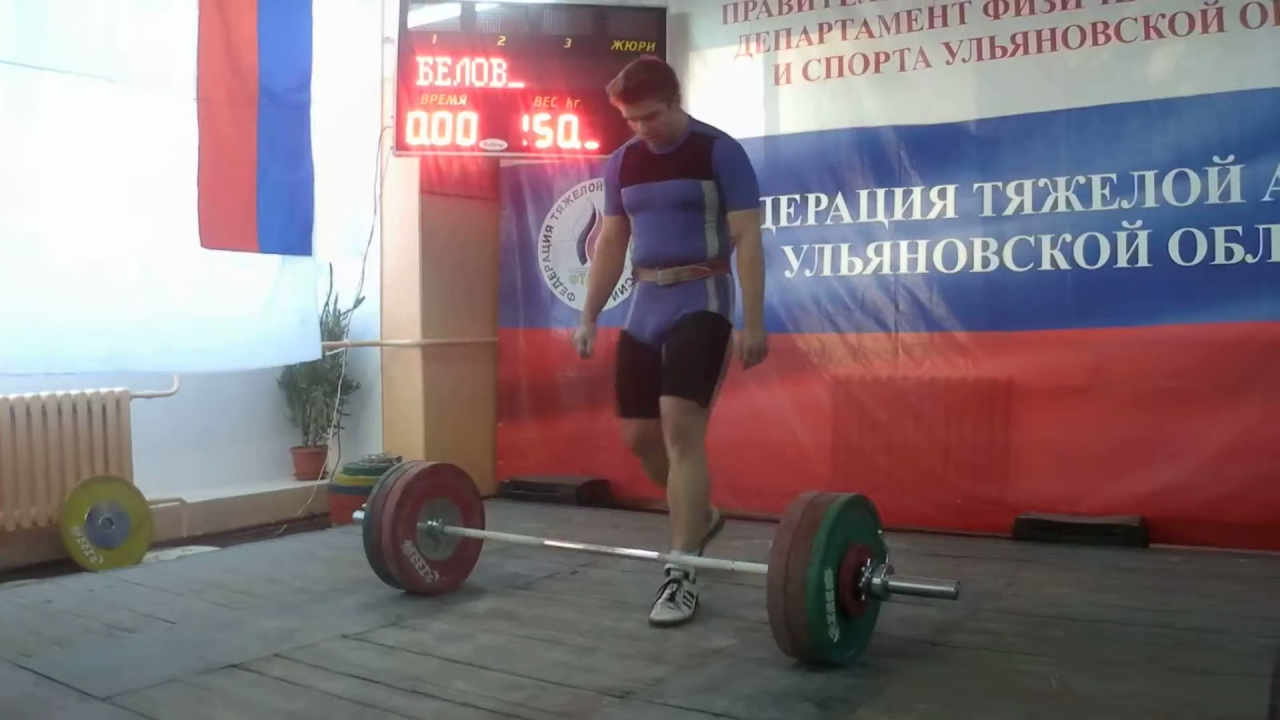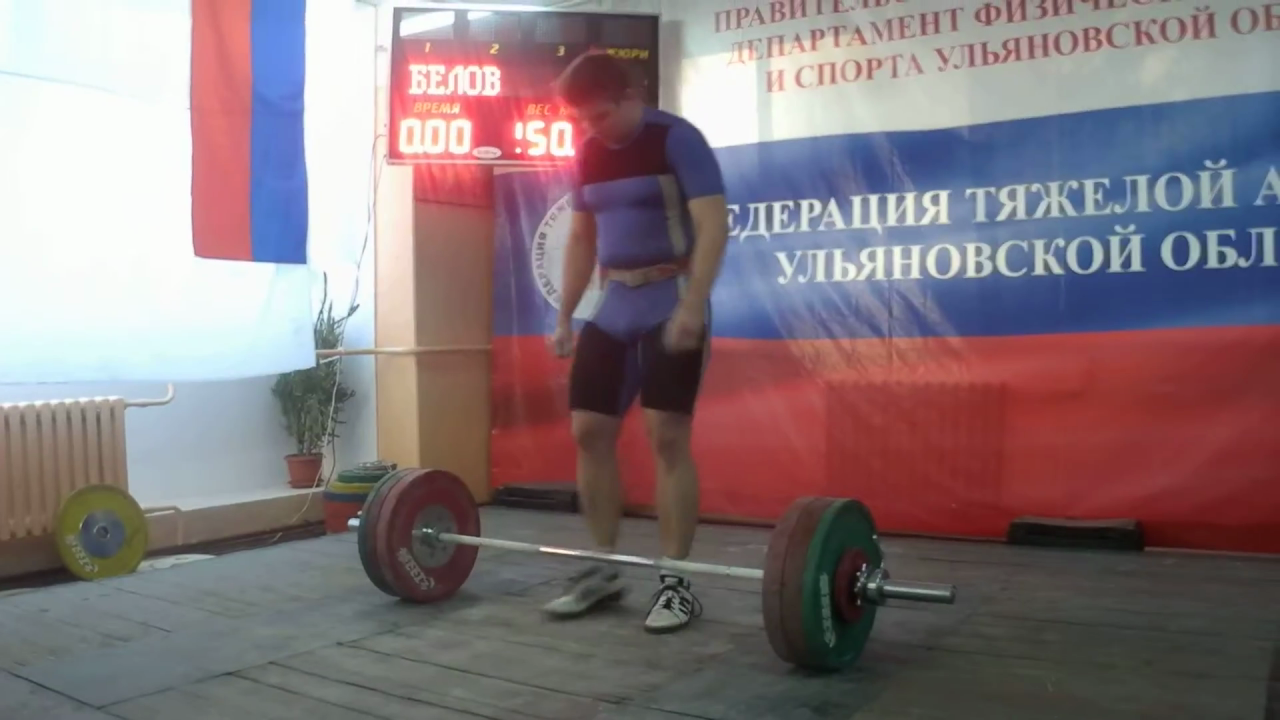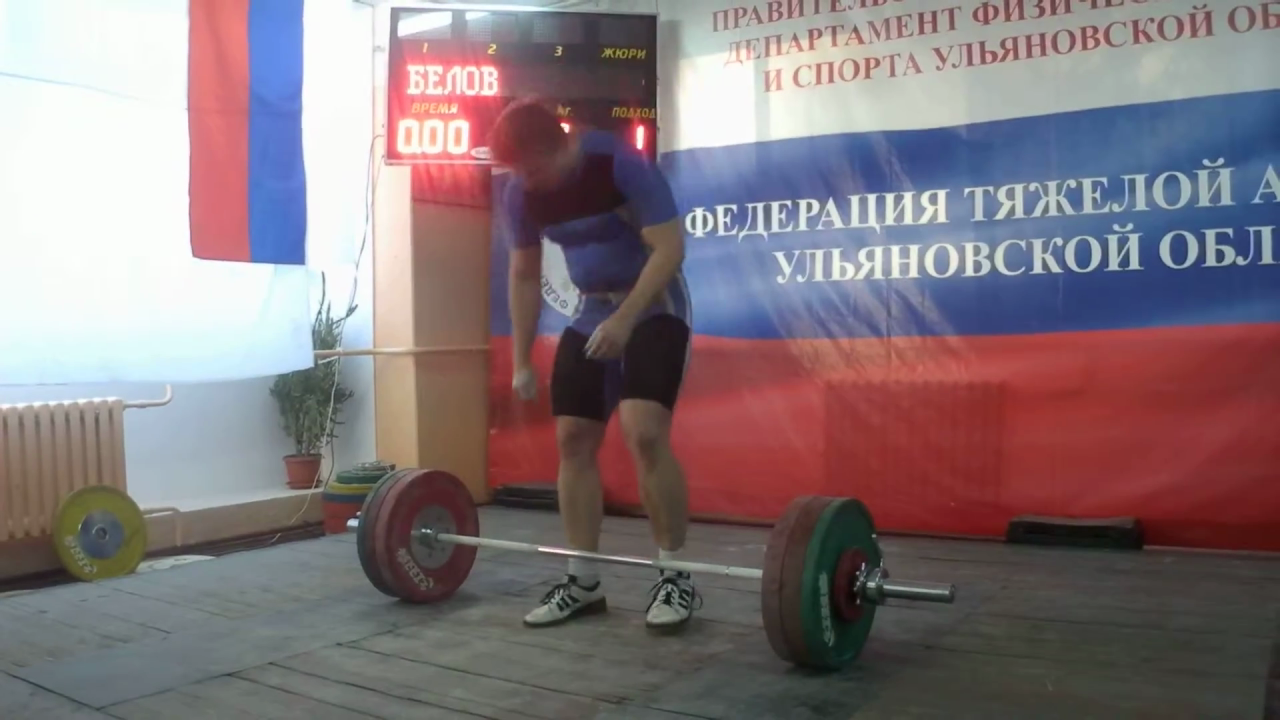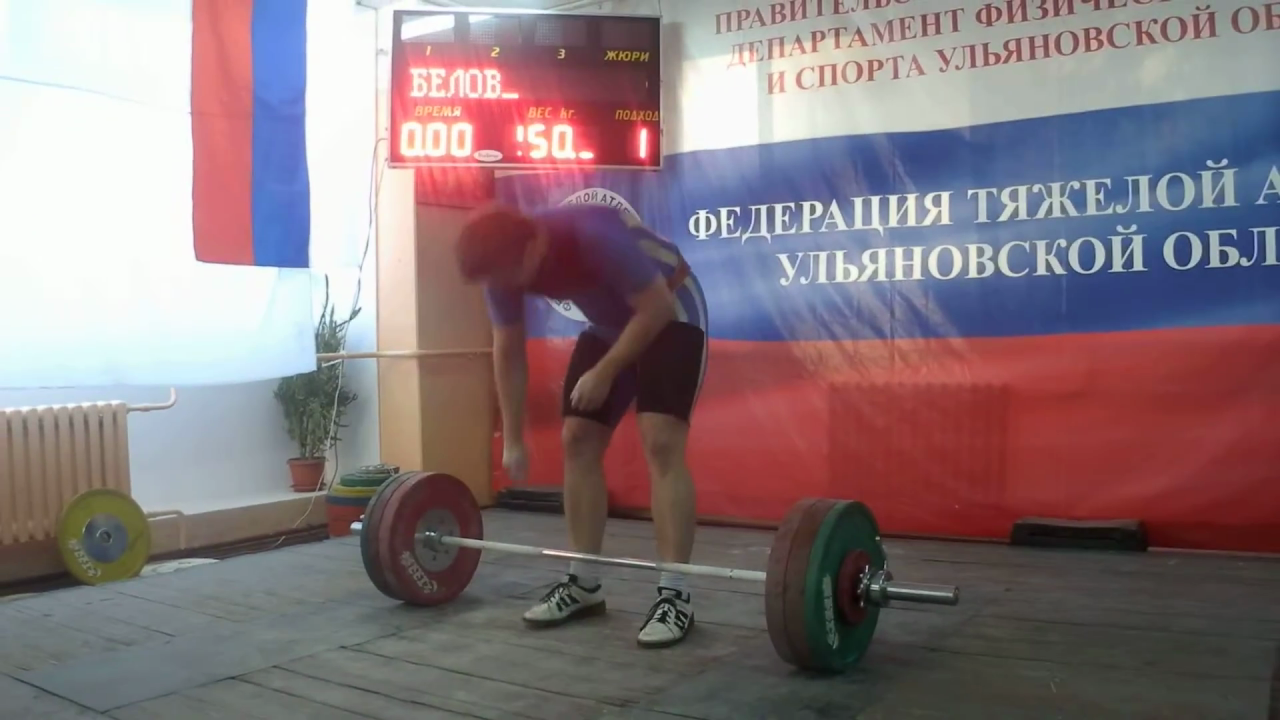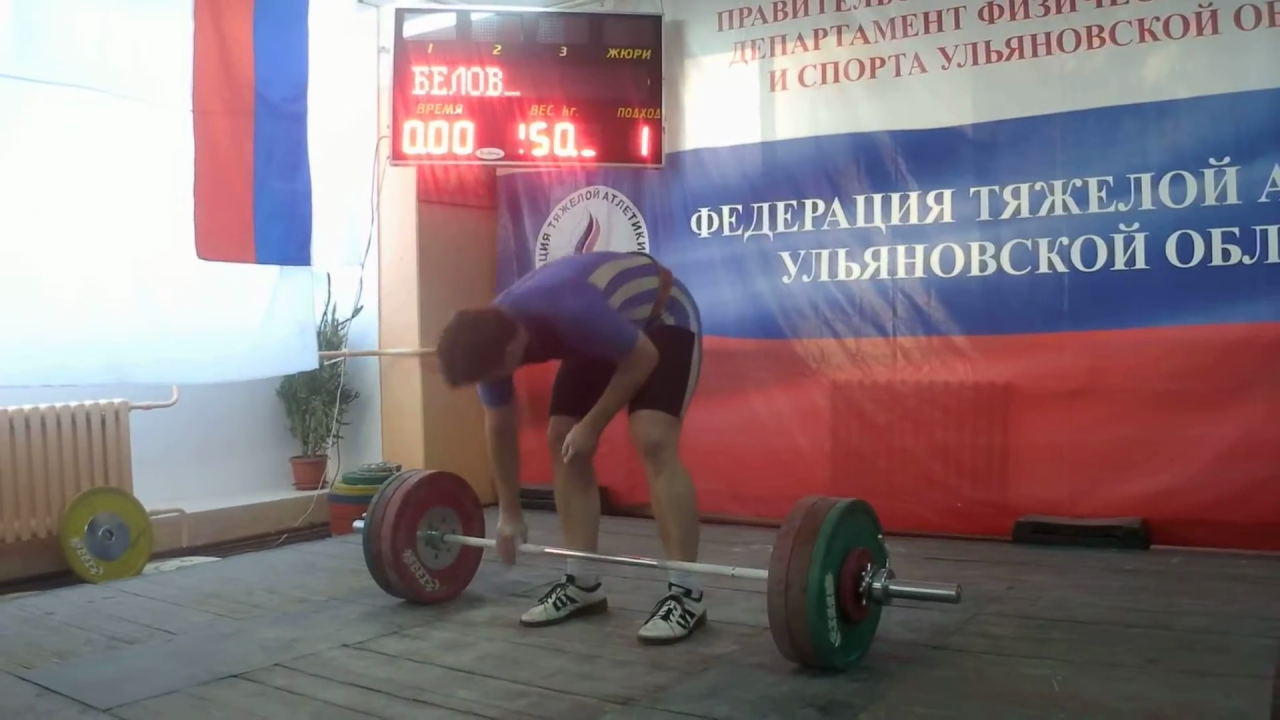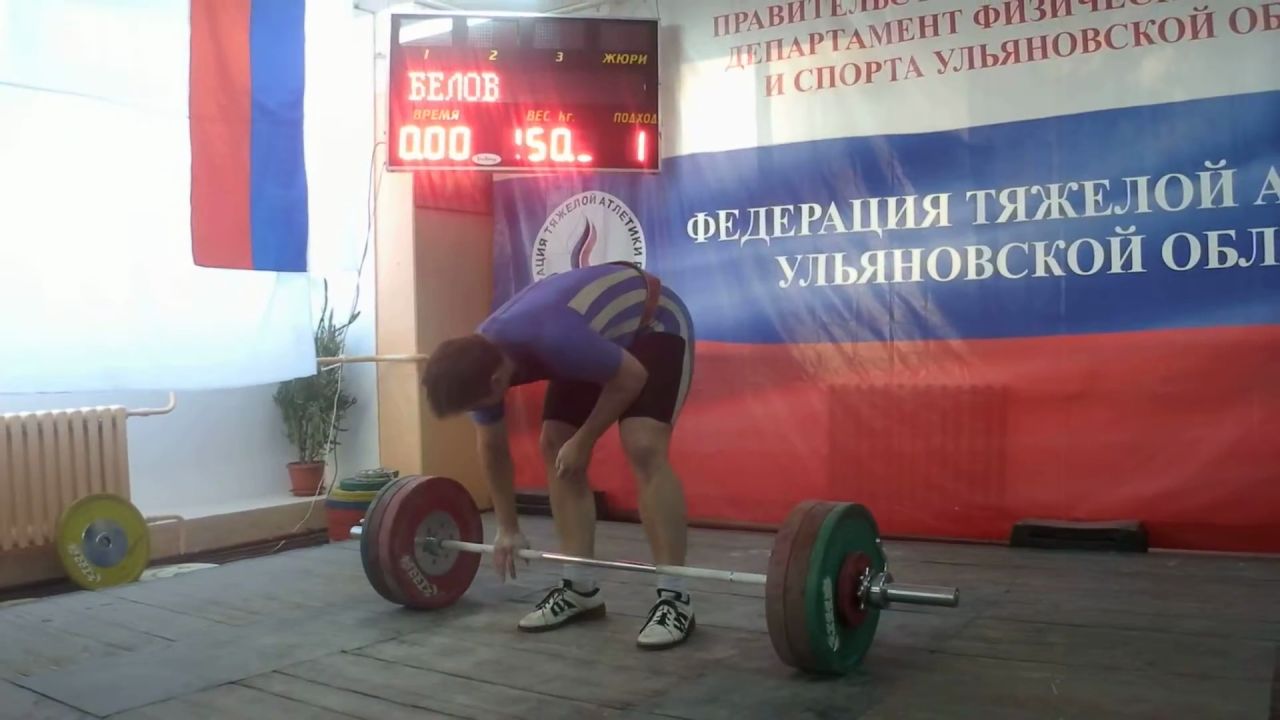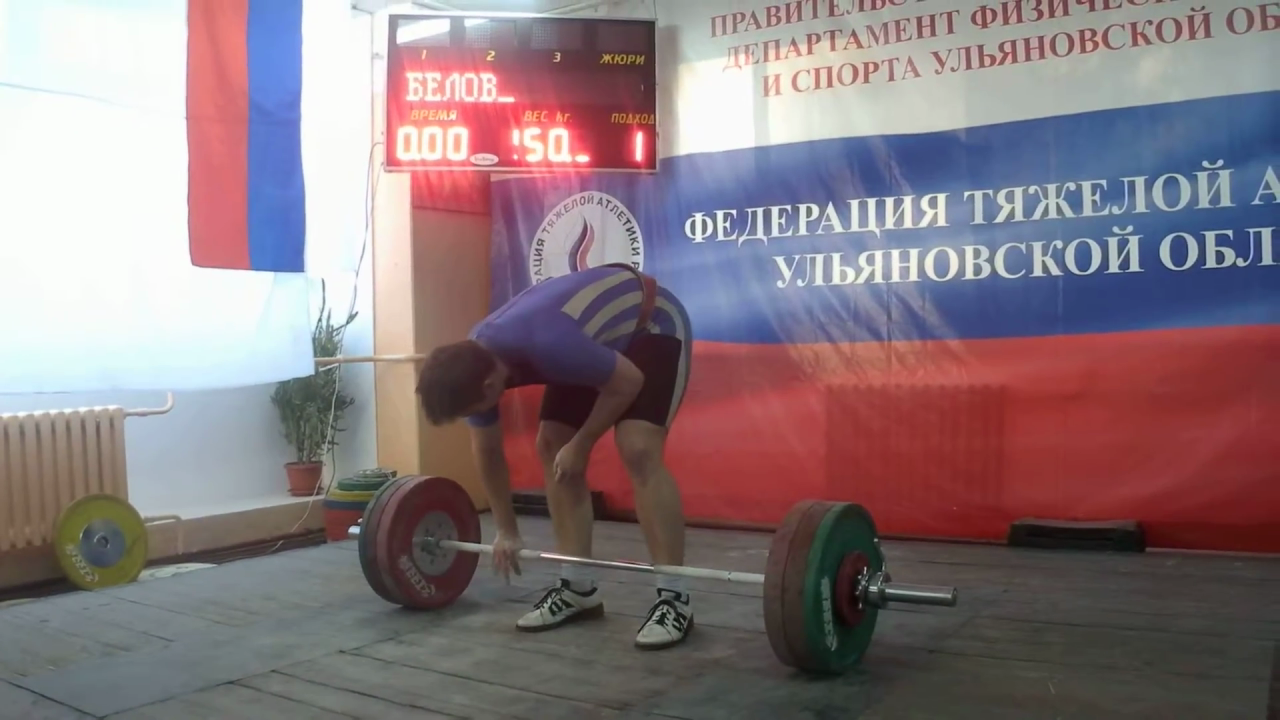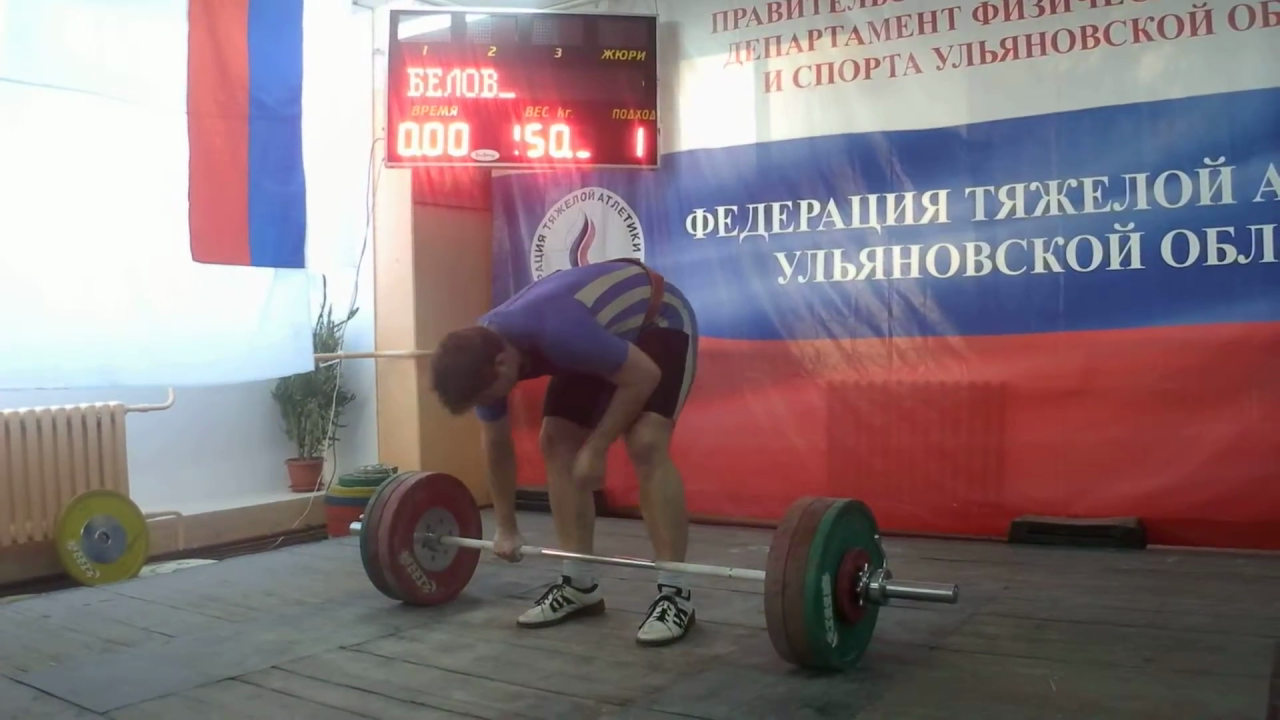
dt=0.3s
person 1, frame 1
left shoulder: (719, 152)
right shoulder: (623, 162)
left elbow: (748, 239)
right elbow: (610, 244)
left wrist: (753, 322)
right wrist: (589, 316)
left hip: (701, 301)
right hip: (644, 304)
left knee: (682, 429)
right knee: (639, 436)
left ankle: (681, 573)
right ankle: (700, 515)
person 1, frame 2
left shoulder: (677, 141)
right shoulder: (588, 155)
left elbow: (712, 227)
left wrist: (693, 305)
right wrist: (564, 317)
left hip: (669, 302)
right hip: (612, 304)
left knee: (667, 440)
right knee: (588, 432)
left ankle: (675, 581)
right ankle: (603, 567)
person 1, frame 3
left shoulder: (620, 163)
right shoulder: (522, 192)
left elbow: (670, 247)
right elbow: (524, 277)
left wrist: (626, 320)
right wrist: (522, 361)
left hip: (654, 306)
right hip: (592, 312)
left knee: (645, 432)
right knee: (573, 439)
left ankle: (674, 574)
right ankle: (582, 582)
person 1, frame 4
left shoulder: (594, 235)
right shoulder: (505, 267)
left elbow: (655, 306)
right elbow: (508, 353)
left wrist: (604, 374)
right wrist: (513, 440)
left hip: (669, 313)
right hip: (608, 325)
left knee: (660, 442)
right knee: (578, 442)
left ankle: (675, 594)
right ankle: (583, 582)
person 1, frame 5
left shoulder: (571, 314)
right shoulder: (491, 337)
left elbow: (642, 358)
right elbow: (500, 429)
left wrist: (592, 425)
right wrist: (509, 514)
left hip: (663, 316)
right hip: (608, 328)
left knee: (652, 439)
right knee: (562, 442)
left ankle: (685, 593)
right ankle: (583, 583)
person 1, frame 6
left shoulder: (555, 339)
right shoulder: (481, 358)
left elbow: (631, 378)
right elbow: (493, 446)
left wrist: (583, 442)
right wrist: (507, 528)
left hip: (656, 322)
right hip: (601, 333)
left knee: (642, 447)
right knee: (553, 447)
left ankle: (675, 597)
right ankle: (580, 588)
person 1, frame 7
left shoulder: (548, 346)
right shoulder: (475, 362)
left elbow: (628, 383)
right elbow: (488, 450)
left wrist: (581, 446)
right wrist: (506, 531)
left hip: (653, 324)
right hip: (601, 333)
left knee: (637, 449)
right knee: (550, 448)
left ankle: (674, 598)
right ankle: (578, 588)
person 1, frame 8
left shoulder: (560, 332)
right shoulder: (484, 350)
left elbow: (643, 376)
right elbow: (497, 443)
left wrist: (597, 448)
right wrist: (506, 527)
left hip: (660, 320)
right hip: (606, 331)
left knee: (645, 445)
right knee: (555, 444)
left ankle: (675, 594)
right ankle: (579, 584)
